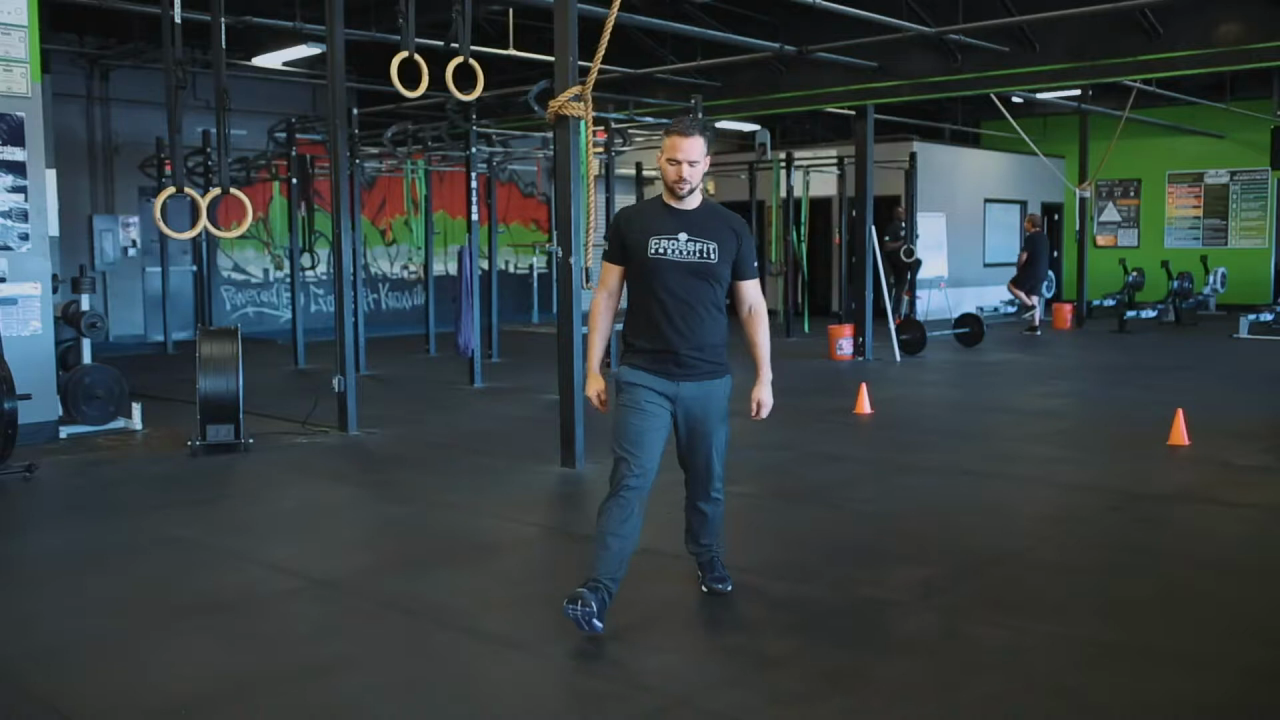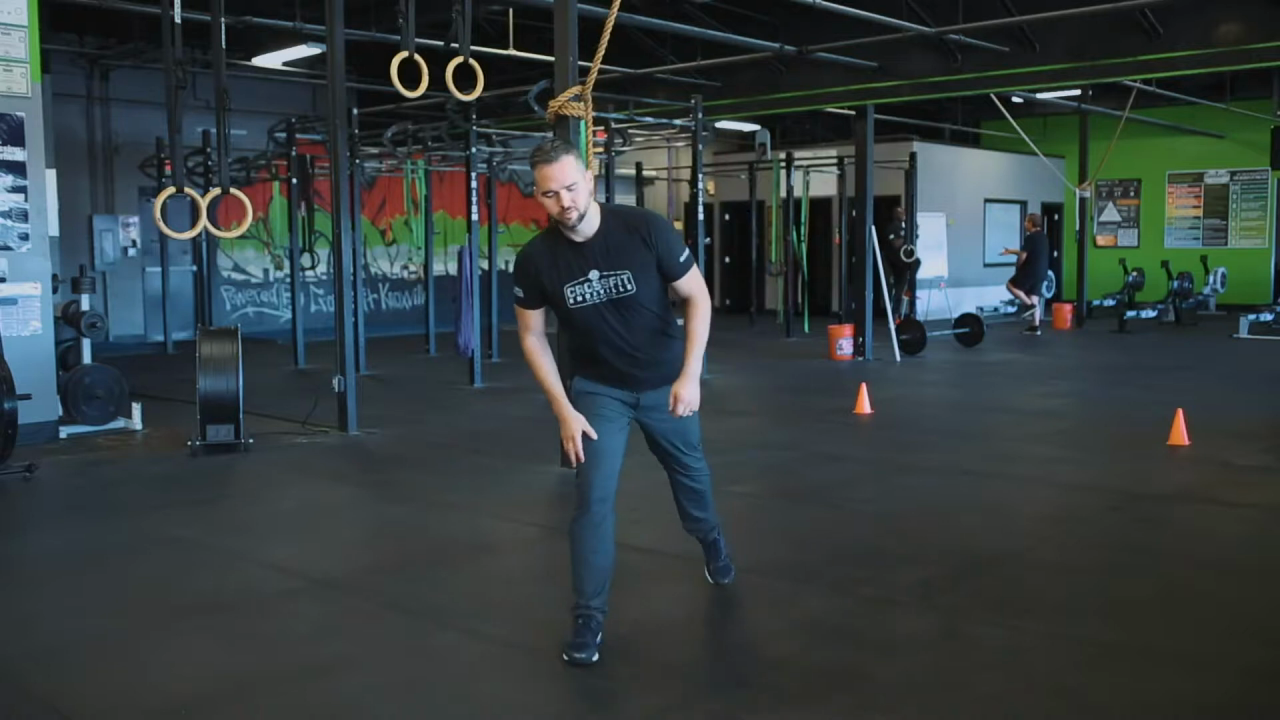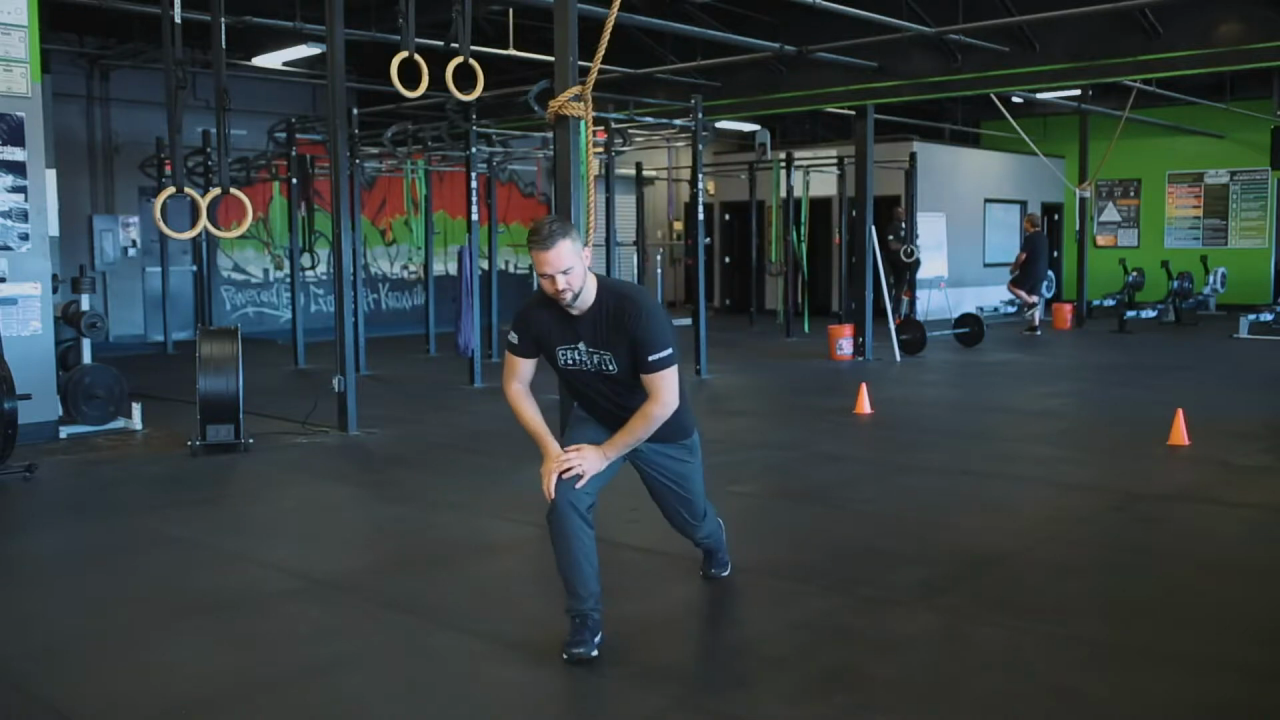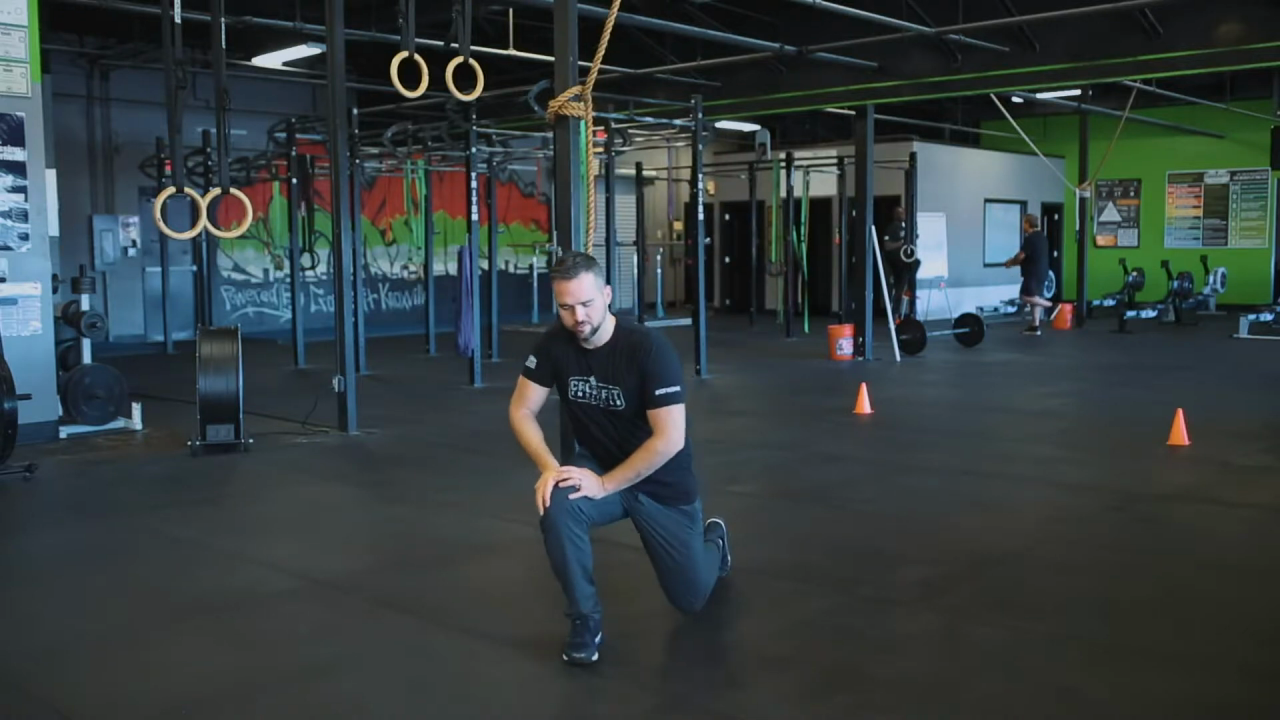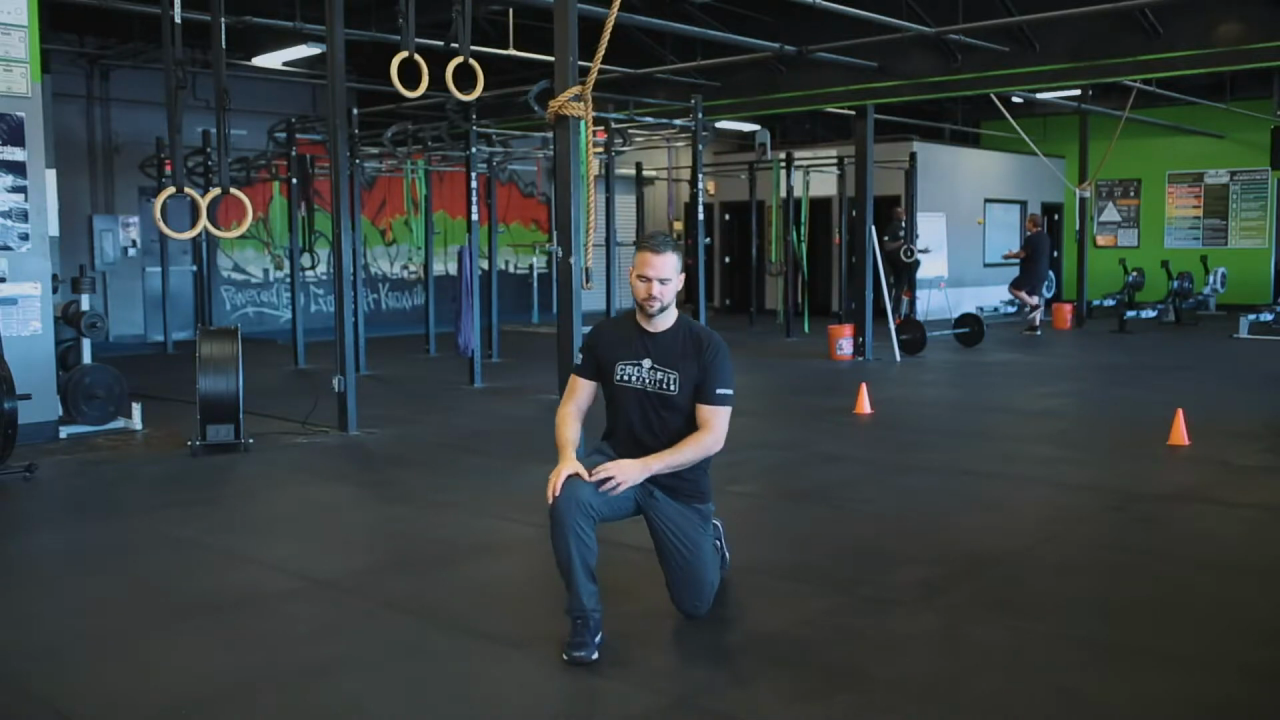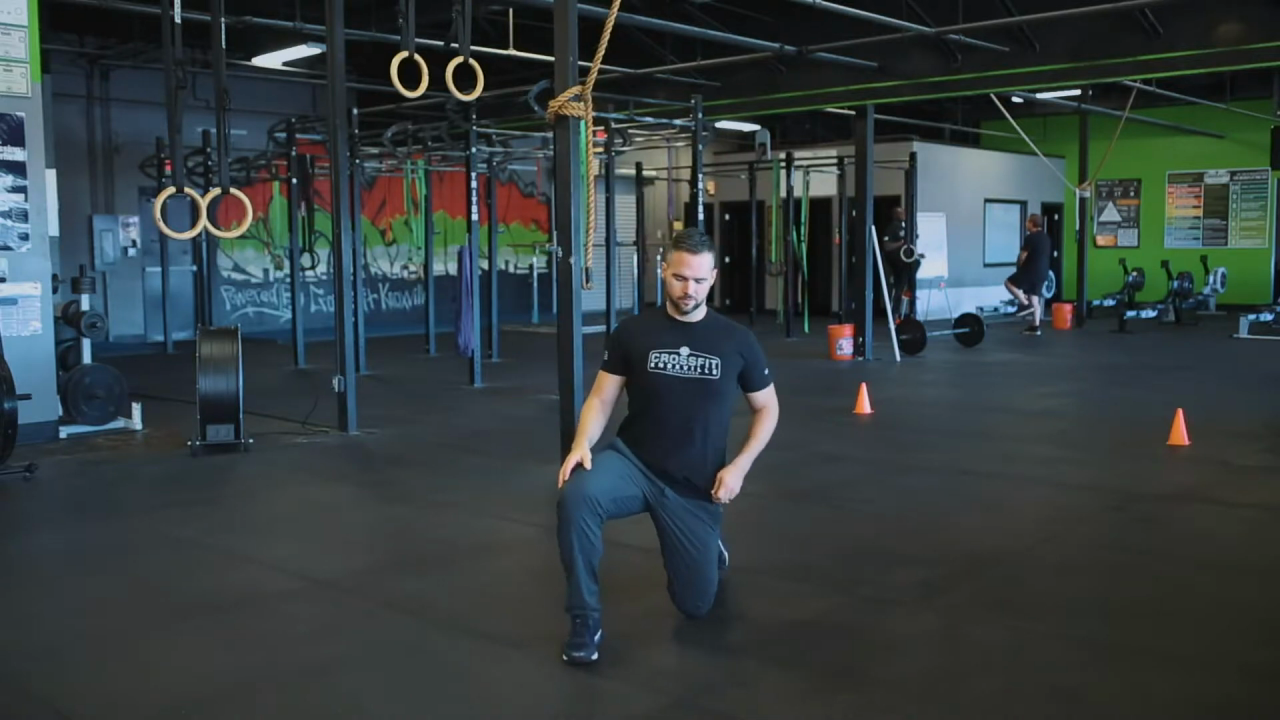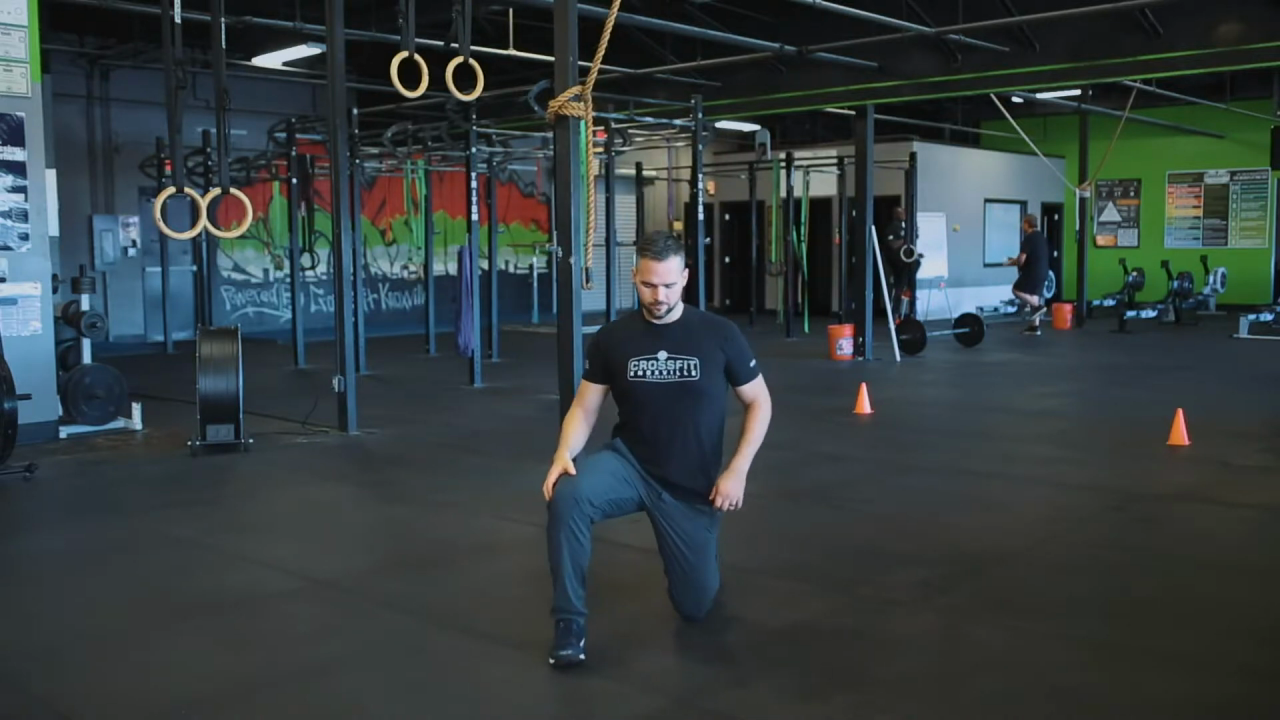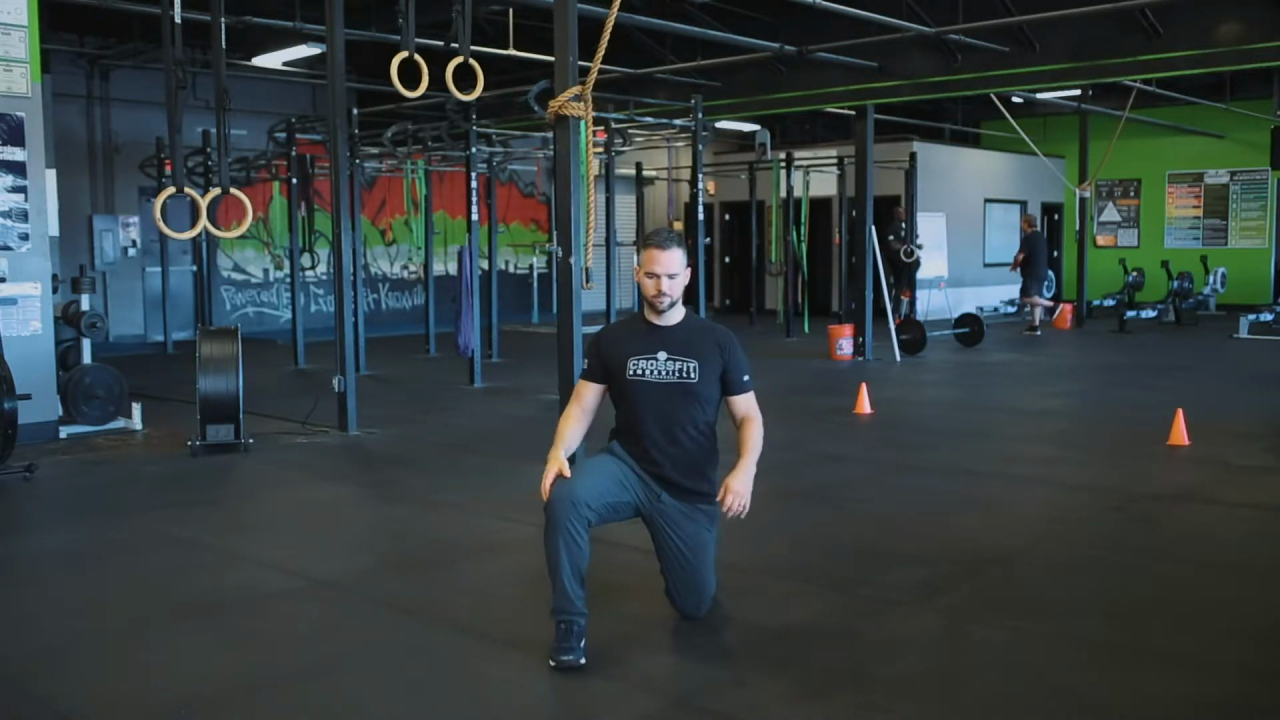
dt=0.5s
person 1, frame 1
left shoulder: (732, 228)
right shoulder: (631, 222)
left elbow: (752, 306)
right elbow: (605, 296)
left wrist: (764, 377)
right wrist: (593, 369)
left hip: (708, 380)
right hip: (643, 377)
left knee: (707, 481)
right knee: (630, 480)
left ankle: (707, 555)
right ankle: (596, 591)
person 1, frame 2
left shoulder: (646, 228)
right shoulder: (534, 259)
left elbow: (697, 296)
right elbow: (532, 336)
left wrist: (691, 375)
right wrist: (563, 409)
left hip: (666, 381)
right hip: (598, 387)
left knee: (688, 467)
right knee: (594, 496)
left ankle: (711, 541)
right ankle: (588, 616)
person 1, frame 3
left shoulder: (636, 308)
right shoulder: (534, 314)
left elbow: (665, 400)
right elbow: (516, 385)
left wrist: (605, 455)
right wrist: (550, 450)
left hip: (662, 427)
right hip: (594, 420)
left knee: (690, 522)
right knee: (564, 500)
left ankle: (713, 538)
right ankle: (585, 617)
person 1, frame 4
left shoulder: (650, 350)
right shoulder: (553, 345)
left elbow: (670, 439)
right elbow: (521, 411)
left wrist: (605, 485)
right wrist: (549, 467)
left hip: (662, 483)
right hip: (597, 467)
left knee: (690, 596)
right knee: (556, 507)
left ankle: (712, 537)
right ankle: (584, 619)
person 1, frame 5
left shoulder: (707, 346)
right shoulder: (605, 336)
left elbow: (713, 436)
right elbow: (572, 407)
left wrist: (644, 467)
right wrist: (567, 457)
left hip: (680, 481)
right hip: (618, 460)
left knee: (695, 603)
right knee: (567, 502)
left ankle: (710, 539)
right ankle: (585, 619)
person 1, frame 6
left shoulder: (737, 340)
right shoulder: (633, 331)
left elbow: (767, 408)
right elbow: (601, 399)
left wrist: (739, 465)
right wrist: (580, 445)
left hip: (695, 484)
right hip: (632, 461)
left knee: (695, 604)
right knee: (575, 495)
left ankle: (708, 546)
right ankle: (584, 620)
person 1, frame 7
left shoulder: (720, 335)
right shoulder: (611, 339)
left elbow: (759, 403)
right elbow: (584, 409)
left wrist: (738, 469)
right wrist: (563, 455)
left hip: (692, 484)
right hip: (628, 462)
left knee: (695, 606)
right knee: (567, 495)
left ankle: (700, 549)
right ankle: (569, 623)
person 1, frame 8
left shoulder: (717, 342)
right shoulder: (612, 340)
left elbow: (748, 416)
right elbow: (581, 408)
left wrist: (746, 467)
right wrist: (558, 451)
left hip: (689, 487)
right hip: (626, 466)
left knee: (695, 606)
right knee: (564, 500)
left ankle: (681, 553)
right ankle: (569, 624)
